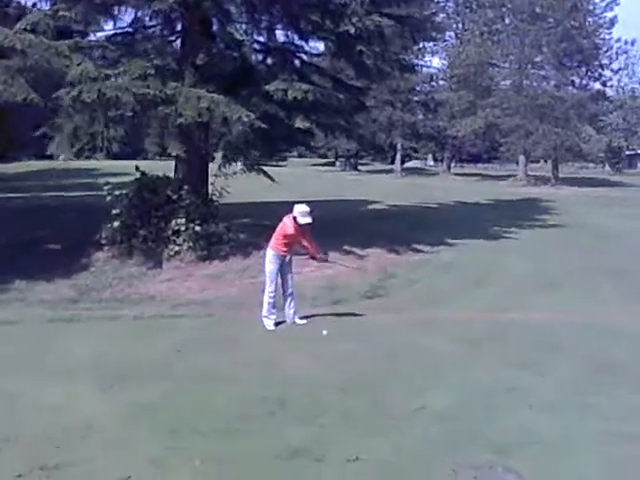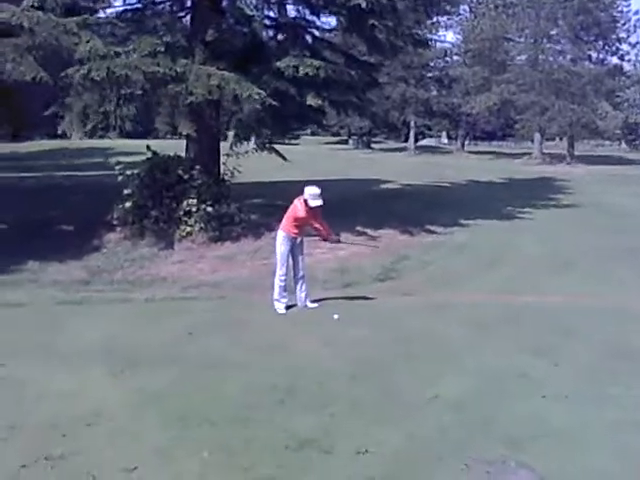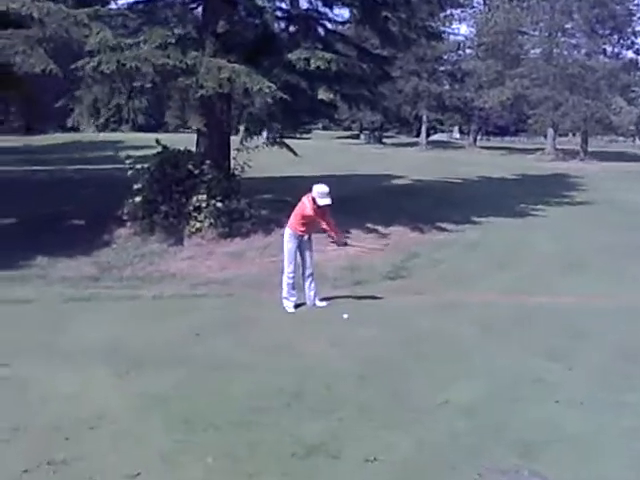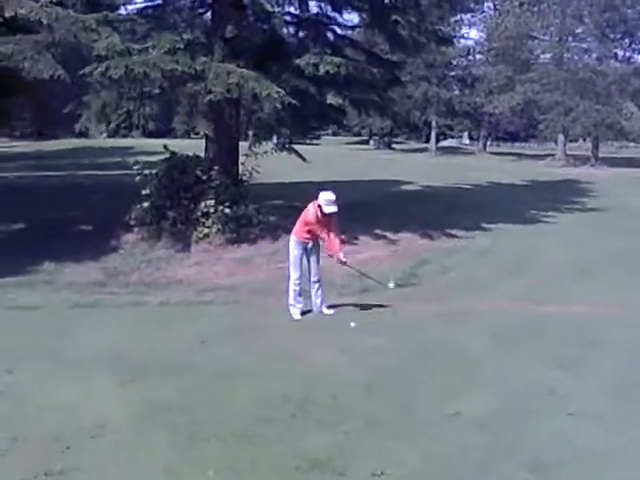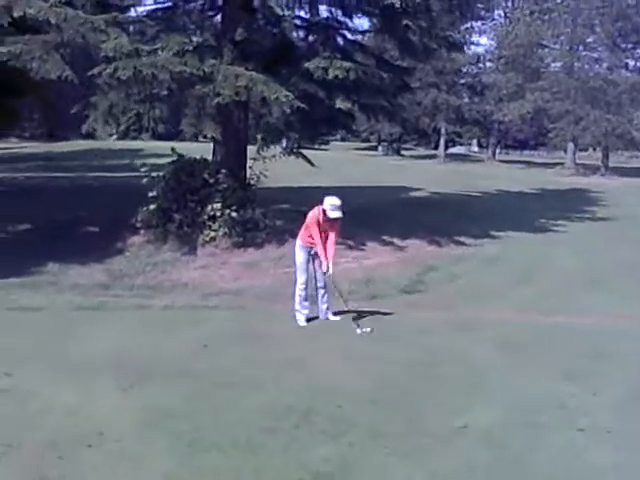
dt=0.1s
person 1, frame 1
left shoulder: (302, 224)
right shoulder: (289, 229)
left elbow: (308, 240)
right elbow: (304, 244)
left wrist: (319, 254)
right wrist: (319, 255)
left hip: (287, 255)
right hip: (274, 254)
left knee: (289, 287)
right knee: (271, 288)
left ankle: (291, 316)
right ankle: (268, 318)
person 1, frame 2
left shoulder: (313, 205)
right shoulder: (300, 212)
left elbow: (320, 222)
right elbow: (316, 225)
left wrist: (331, 235)
right wrist: (330, 236)
left hip: (298, 238)
right hip: (285, 236)
left knee: (300, 270)
right knee: (282, 271)
left ankle: (303, 299)
right ankle: (279, 302)
person 1, frame 3
left shoulder: (321, 204)
right shoulder: (308, 209)
left elbow: (328, 221)
right elbow: (323, 225)
left wrist: (339, 236)
right wrist: (337, 238)
left hip: (306, 235)
right hip: (292, 234)
left knee: (308, 268)
right knee: (290, 268)
left ankle: (312, 298)
right ankle: (288, 301)
person 1, frame 4
left shoulder: (330, 213)
right shoulder: (311, 215)
left elbow: (333, 233)
right elbow: (323, 236)
left wrist: (340, 252)
right wrist: (335, 254)
left hip: (312, 242)
right hip: (298, 241)
left knee: (315, 275)
right knee: (296, 275)
left ankle: (319, 305)
right ankle: (295, 308)
person 1, frame 5
left shoulder: (336, 220)
right shoulder: (313, 215)
left elbow: (331, 241)
right elbow: (318, 240)
left wrist: (330, 264)
right wrist: (323, 260)
left hip: (319, 248)
right hip: (303, 246)
left knee: (321, 281)
right knee: (302, 280)
left ankle: (325, 312)
right ankle: (301, 314)
